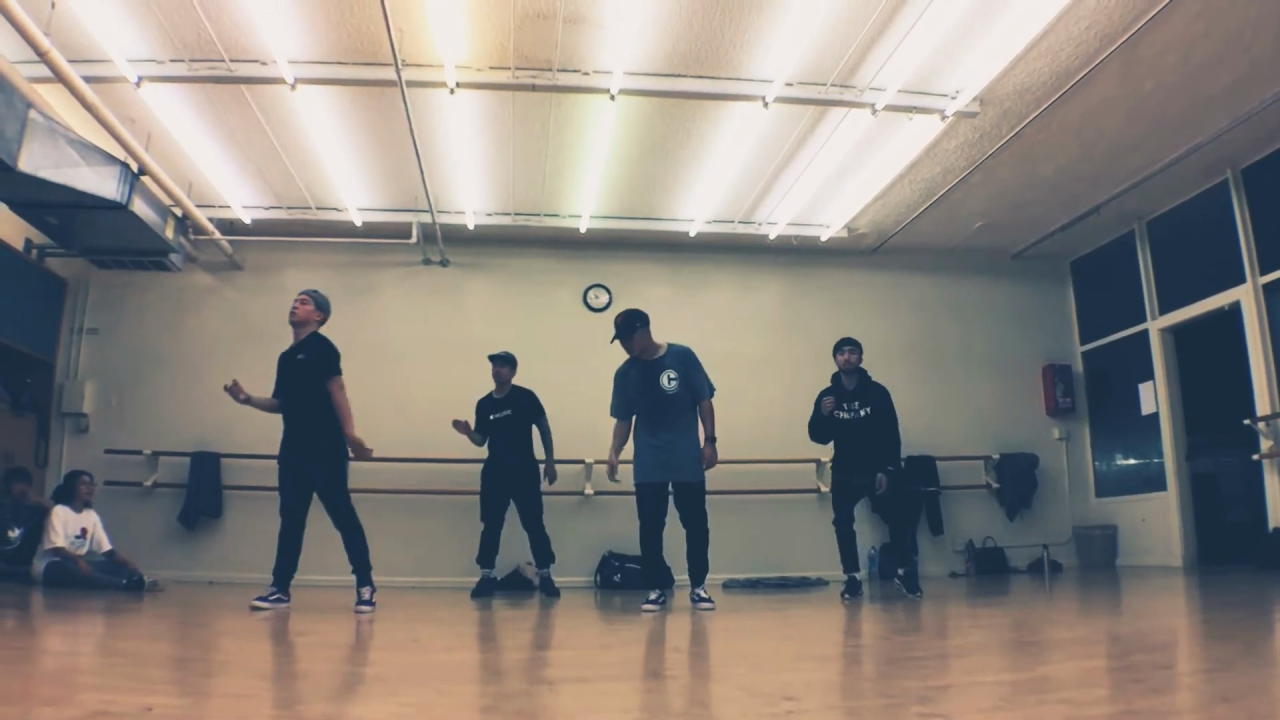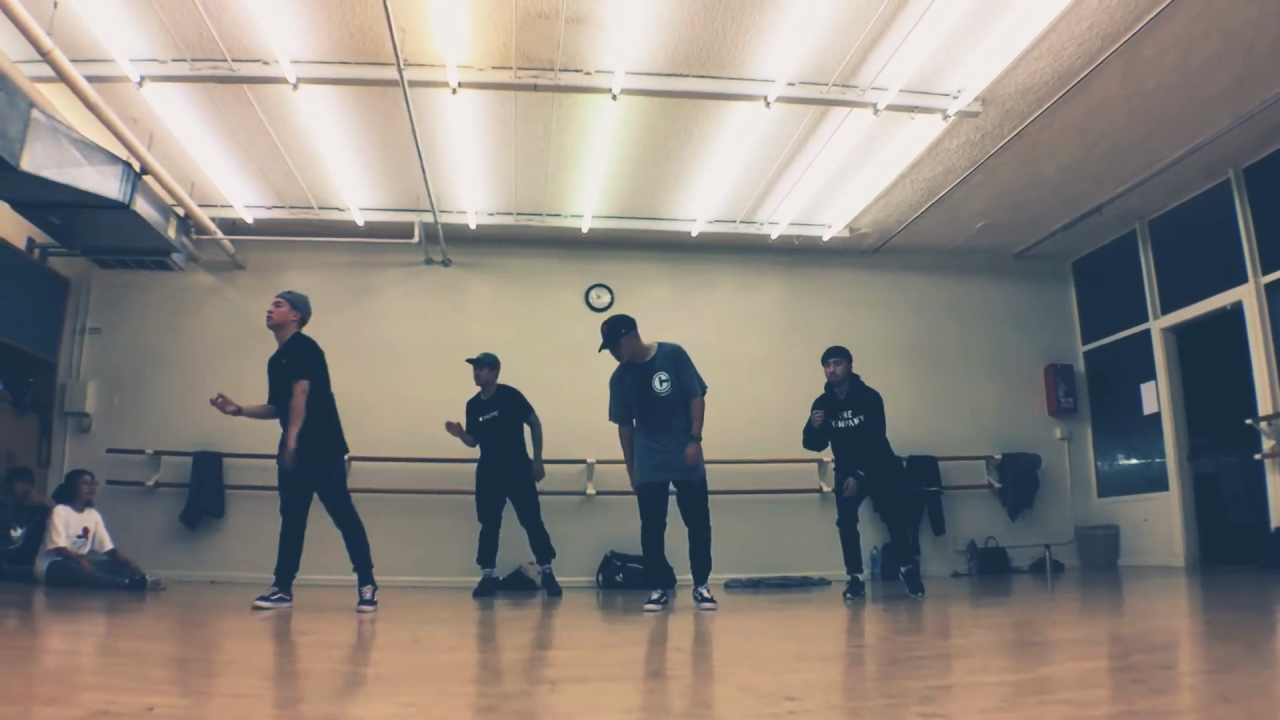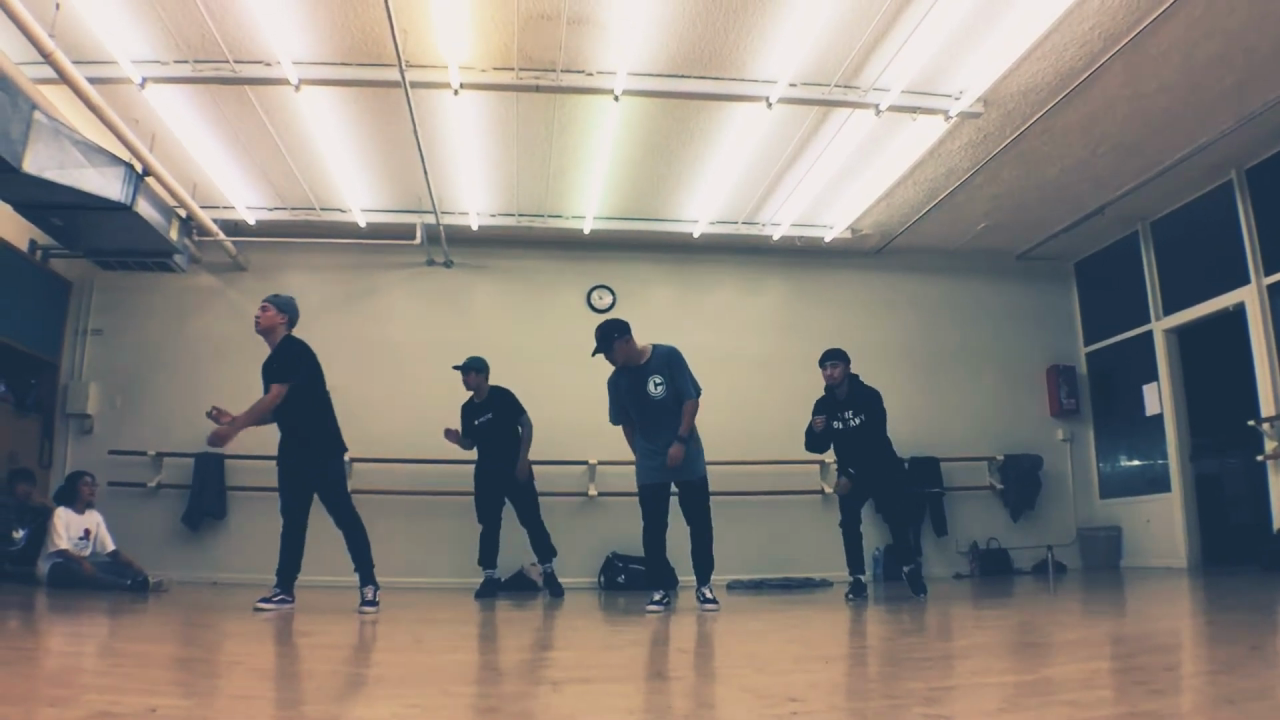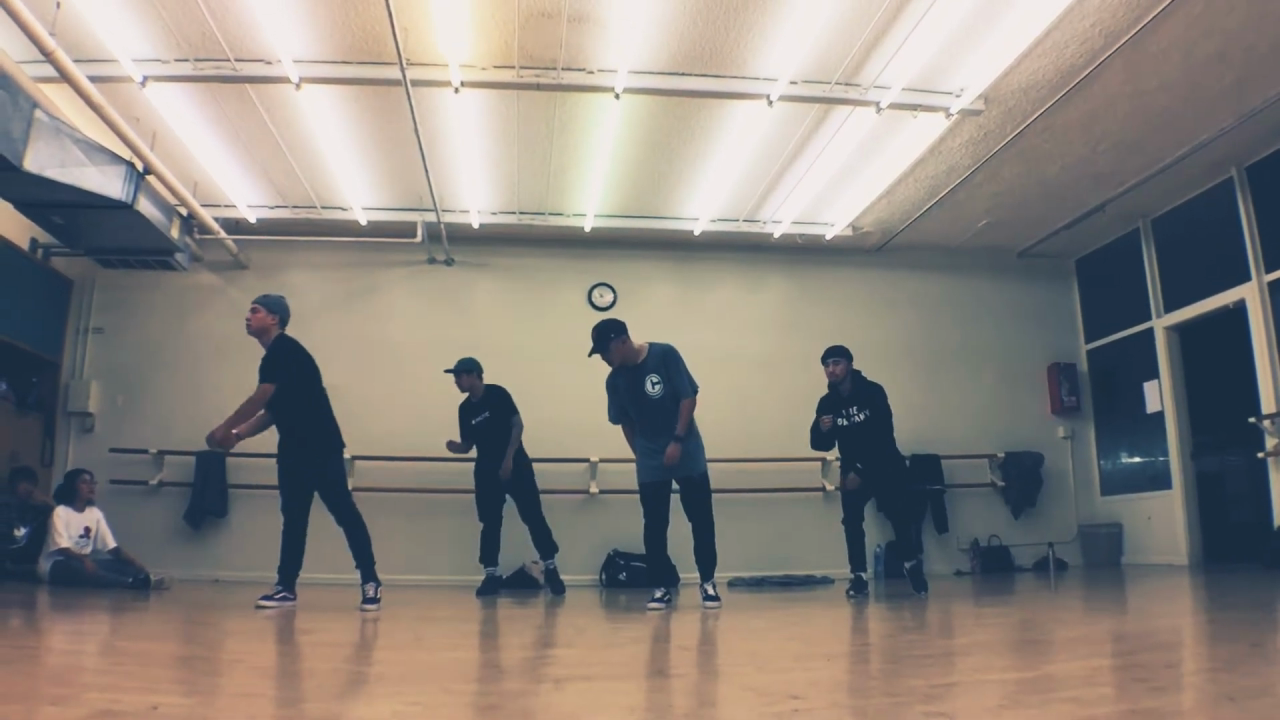
dt=0.2s
person 1, frame 1
left shoulder: (322, 347)
right shoulder: (286, 357)
left elbow: (337, 390)
left wrist: (350, 434)
right wrist: (248, 399)
left hip: (326, 450)
right hip: (293, 450)
left knee: (344, 516)
right knee: (291, 518)
left ankle: (365, 586)
right ankle: (280, 588)
person 1, frame 2
left shoulder: (304, 348)
right shoulder: (277, 359)
left elbow: (300, 395)
left wrist: (293, 438)
right wrist: (238, 409)
left hip: (322, 449)
right hip: (292, 449)
left knee: (343, 514)
right knee: (291, 519)
left ankle: (367, 585)
right ankle: (282, 588)
person 1, frame 3
left shoulder: (295, 350)
right shoulder: (272, 361)
left elbow: (274, 399)
right elbow: (271, 411)
left wrist: (233, 429)
right wrist: (233, 419)
left hip: (322, 449)
right hip: (292, 451)
left knee: (344, 515)
right knee: (292, 520)
left ankle: (369, 586)
right ankle: (284, 589)
person 1, frame 4
left shoulder: (285, 350)
right shoulder: (272, 357)
left elbow: (260, 400)
right elbow: (273, 413)
left wrist: (225, 429)
right wrist: (238, 435)
left hip: (321, 446)
right hip: (293, 449)
left knee: (344, 511)
right knee: (293, 518)
left ankle: (370, 582)
right ankle: (286, 587)
person 2, frame 1
left shoulder: (683, 357)
right shoulder: (625, 373)
left elbow: (704, 401)
right elbow: (624, 420)
left wrist: (709, 441)
right wrist: (614, 454)
left hip: (687, 459)
right hip: (648, 464)
left knee: (696, 524)
right knee: (650, 527)
left ankle: (698, 586)
right ankle: (656, 588)
person 2, frame 2
left shoulder: (674, 355)
right shoulder: (620, 377)
left elbow: (697, 398)
right elbow: (624, 425)
left wrist: (694, 440)
right wrist: (629, 466)
left hip: (685, 457)
right hip: (648, 463)
left knee: (698, 522)
right knee: (652, 527)
left ankle: (701, 585)
right ankle: (658, 588)
person 2, frame 3
left shoulder: (668, 357)
right shoulder: (616, 380)
left elbow: (691, 400)
left wrist: (680, 441)
right wrist: (641, 456)
left hip: (686, 456)
right hip: (650, 463)
left knee: (700, 522)
right knee: (653, 528)
left ankle: (704, 585)
right ankle: (660, 589)
person 2, frame 4
left shoulder: (665, 355)
right shoulder: (614, 380)
left elbow: (689, 398)
left wrist: (677, 440)
right wrist: (641, 455)
left hip: (686, 452)
right hip: (650, 461)
left knee: (701, 519)
right knee: (654, 526)
left ankle: (707, 581)
right ankle: (662, 587)
person 3, frame 1
left shoulder: (877, 392)
right shoulder: (827, 396)
left elbow: (891, 433)
right elbow: (819, 436)
left wrist: (887, 469)
right wrist: (822, 415)
left hip: (879, 470)
right hip: (845, 472)
left knee: (897, 519)
right knee: (842, 522)
left ankle: (905, 572)
right ankle: (852, 578)
person 3, frame 2
left shoulder: (870, 398)
right shoulder: (822, 404)
left elbow: (877, 440)
right elbow: (814, 445)
left wrist: (860, 474)
right wrist: (814, 427)
left hip: (881, 470)
right hip: (847, 472)
left knee: (896, 519)
right knee: (846, 523)
left ankle: (908, 569)
right ankle: (855, 578)
person 3, frame 3
left shoulder: (869, 397)
right shoulder: (823, 405)
left elbow: (876, 440)
right elbow: (817, 447)
left wrist: (852, 475)
right wrist: (815, 432)
left hip: (883, 470)
right hip: (849, 472)
left knee: (897, 520)
right knee: (849, 524)
left ankle: (911, 569)
right ankle: (858, 579)
person 3, frame 4
left shoulder: (873, 392)
right shoulder: (827, 403)
left elbow: (883, 435)
right elbow: (822, 445)
left wrist: (861, 470)
right wrist: (822, 430)
left hip: (887, 467)
right hip: (852, 469)
left knee: (900, 516)
right knee: (851, 521)
left ankle: (912, 565)
right ankle: (859, 576)
person 4, frame 1
left shoulder: (526, 397)
right shoulder: (484, 404)
left elbow: (544, 428)
right elbow: (481, 440)
left wrist: (550, 462)
right wrist: (468, 432)
left hip: (524, 470)
right hip: (494, 471)
left knee: (534, 523)
right knee: (491, 524)
left ankle: (545, 575)
right ankle: (487, 576)
person 4, frame 2
left shoulder: (511, 396)
right shoulder: (473, 405)
left elbow: (535, 424)
right elbow: (474, 441)
left wrist: (537, 459)
right wrist: (460, 434)
left hip: (518, 469)
right hip: (488, 472)
left knee: (532, 520)
right knee: (489, 524)
left ankle: (546, 572)
right ankle: (488, 576)
person 4, frame 3
left shoulder: (503, 396)
right shoulder: (467, 408)
left elbow: (526, 425)
right elbow: (470, 443)
left wrist: (523, 459)
right wrist: (457, 440)
left hip: (515, 469)
right hip: (486, 473)
left knee: (532, 520)
right knee: (489, 525)
left ankle: (548, 571)
right ankle: (490, 577)
person 4, frame 4
left shoulder: (498, 394)
right shoulder: (465, 409)
left elbow: (517, 425)
right elbow: (469, 443)
left wrist: (509, 458)
right wrist: (458, 447)
left hip: (515, 466)
right hip: (486, 471)
left knee: (533, 517)
right knee: (490, 523)
left ankle: (550, 567)
right ankle: (491, 574)
